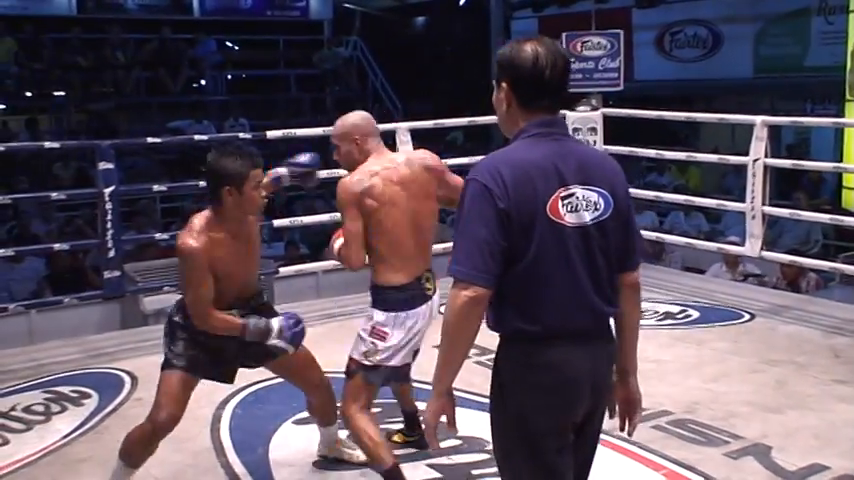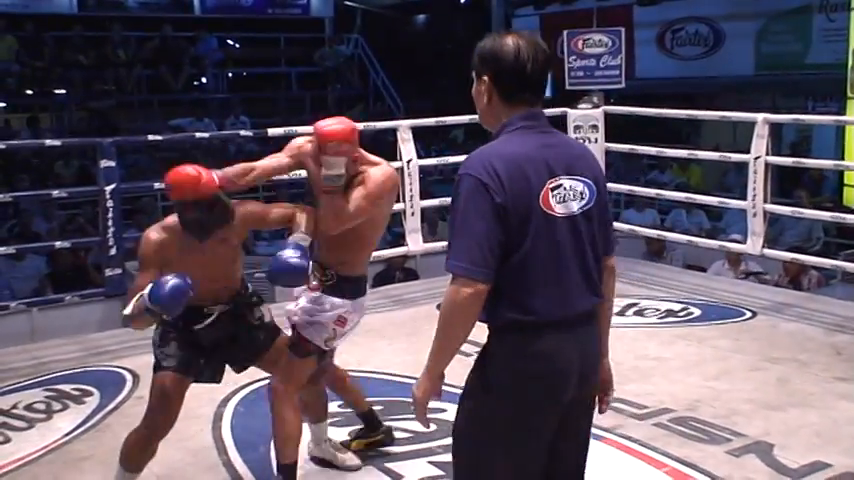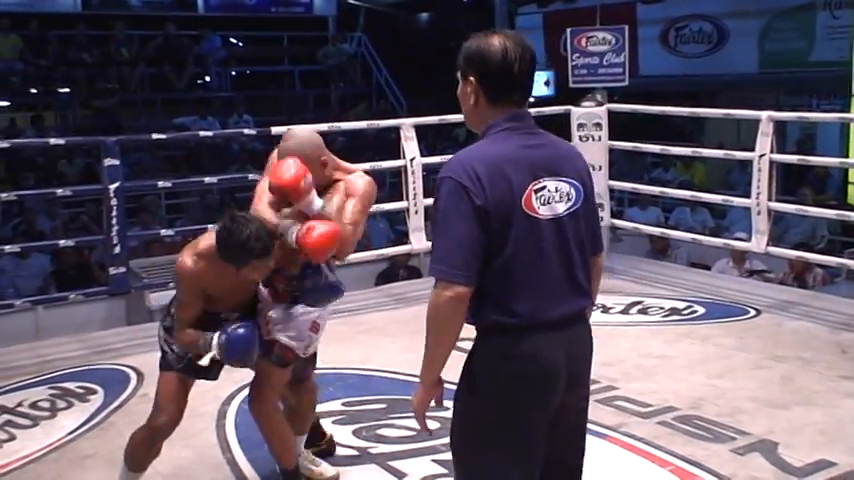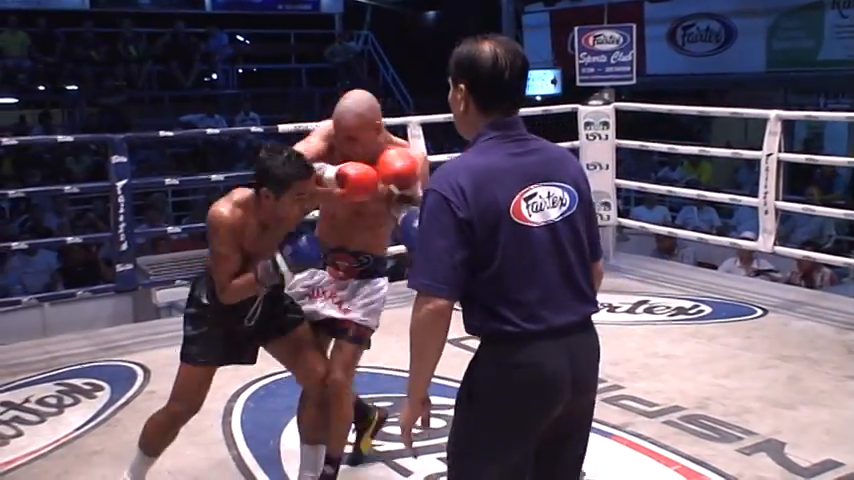
dt=0.2s
person 1, frame 1
left shoulder: (496, 175)
right shoulder: (606, 169)
left elbow: (471, 295)
right elbow: (629, 284)
left wrist: (441, 387)
right wrist: (626, 372)
left hip: (532, 364)
right hip: (596, 357)
person 1, frame 2
left shoulder: (486, 168)
right shoulder: (583, 158)
left elbow: (471, 288)
right elbow: (606, 268)
left wrist: (432, 372)
left hip: (521, 353)
right hip: (581, 346)
person 1, frame 3
left shoulder: (468, 171)
right shoulder: (570, 158)
left elbow: (454, 292)
right elbow: (594, 264)
left wrist: (429, 377)
left hip: (509, 355)
right hip: (573, 346)
person 1, frame 4
left shoulder: (455, 182)
right shoulder: (566, 163)
left elbow: (435, 304)
right elbow: (595, 268)
left wrist: (416, 392)
left hip: (512, 363)
right hip: (580, 350)
person 2, frame 1
left shoulder: (354, 185)
right shoulder: (424, 161)
left elbow: (354, 260)
right elbow: (463, 194)
left wrist: (339, 246)
left hip: (394, 306)
right hip: (423, 293)
left knee: (354, 409)
right knee: (391, 363)
right ankle: (413, 430)
person 2, frame 2
left shoulder: (383, 177)
right shoulder: (313, 147)
left elbow: (333, 224)
right elbow: (258, 168)
left wrist: (333, 169)
left hip: (340, 293)
right hip: (322, 280)
left knee: (285, 387)
right knee: (319, 366)
right ankle: (374, 429)
person 2, frame 3
left shoulder: (357, 185)
right shoulder: (284, 158)
left elbow: (337, 249)
right elbow: (259, 209)
left wrist: (312, 204)
right wrist: (291, 231)
left hip: (308, 299)
right hip: (274, 287)
right knee: (297, 382)
right ankle: (316, 440)
person 2, frame 4
left shoulder: (408, 159)
right shoulder: (330, 132)
left wrist: (414, 198)
right wrist: (329, 173)
left hip: (366, 276)
right hip: (321, 265)
left knee: (337, 377)
right ankle: (365, 416)
person 3, frame 1
left shoulder: (246, 212)
right shoulder: (195, 243)
right elbow: (203, 318)
left wrist: (283, 175)
right wrist: (263, 330)
left hip: (251, 311)
right hip: (200, 327)
left knee: (316, 383)
right knee: (161, 420)
left ankle: (331, 444)
person 3, frame 2
left shoulder: (240, 216)
right shoulder: (157, 242)
left elbow: (300, 213)
right elbow: (135, 320)
left wrist: (298, 244)
right wrist: (148, 304)
left hip: (239, 309)
right hip: (187, 320)
right knee: (155, 425)
person 3, frame 3
left shoulder: (268, 238)
right shoulder: (192, 264)
right elbow: (181, 335)
right wrist: (214, 343)
left hip: (247, 314)
right hip: (199, 328)
right knee: (162, 423)
person 3, frame 4
left shoulder: (293, 199)
right shoulder: (226, 214)
right elbow: (227, 292)
right wrist: (278, 266)
left hip: (268, 295)
right hip: (217, 303)
left knee: (320, 378)
right knee: (182, 408)
